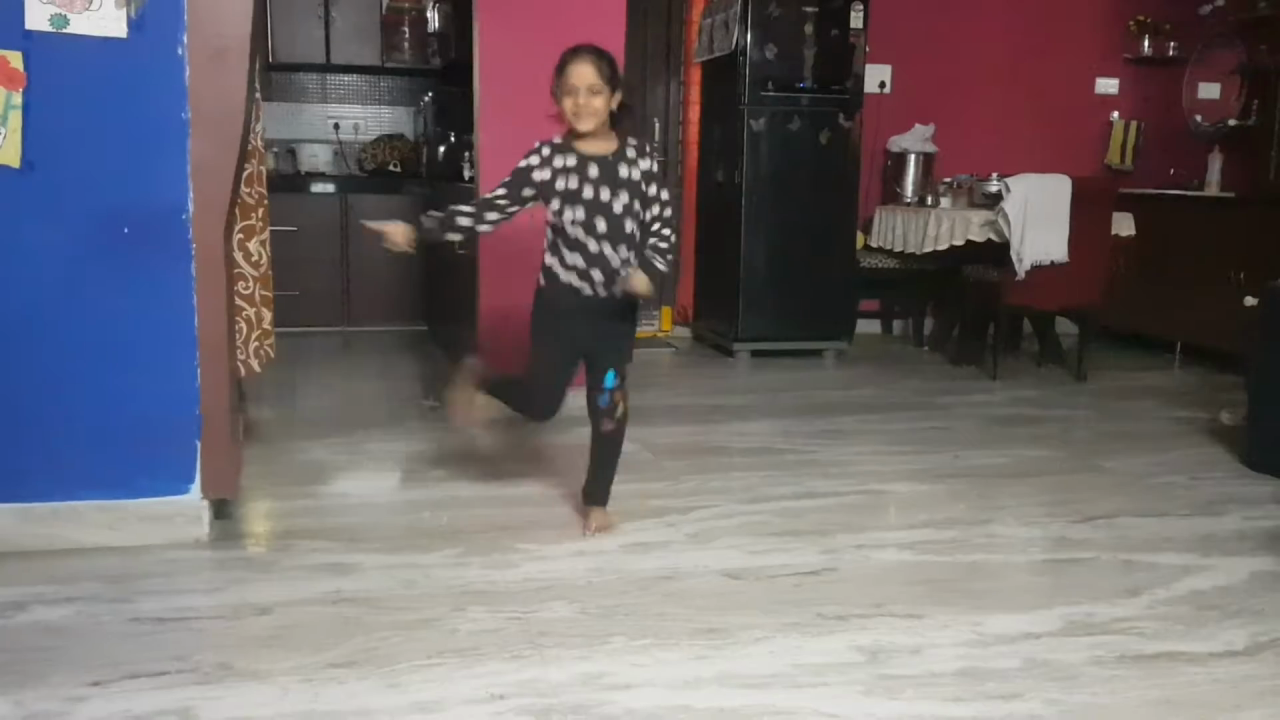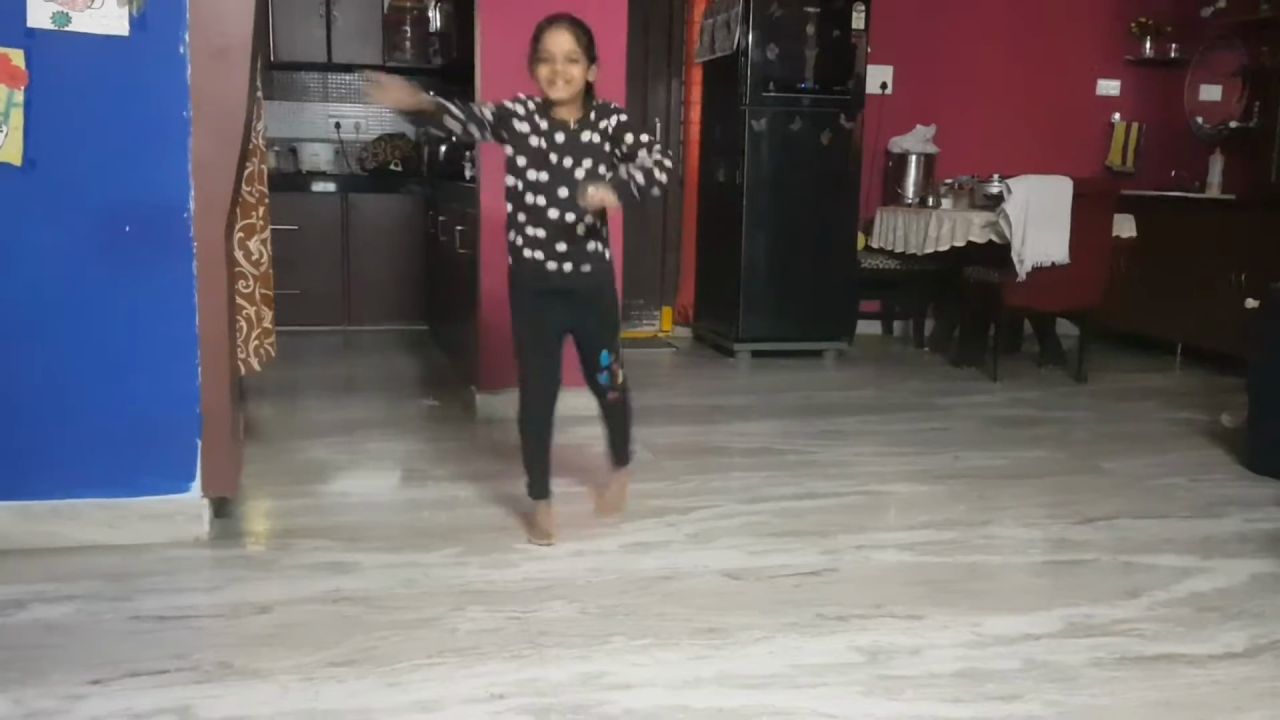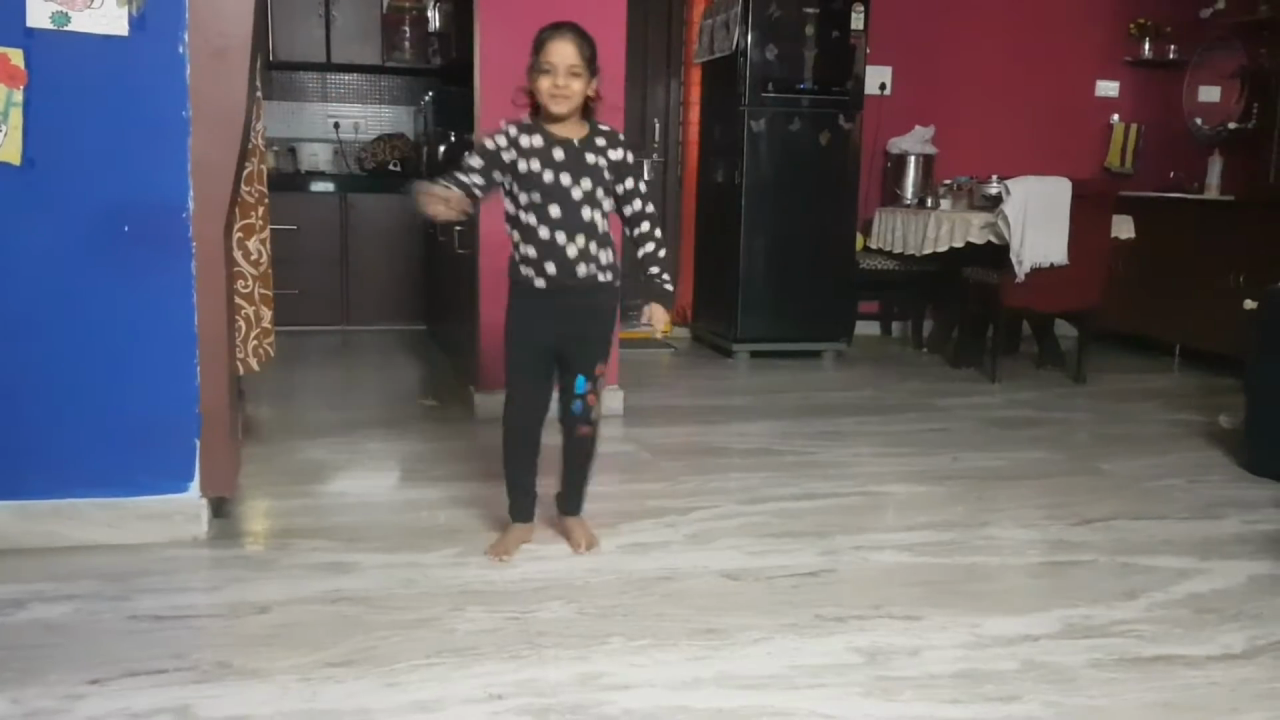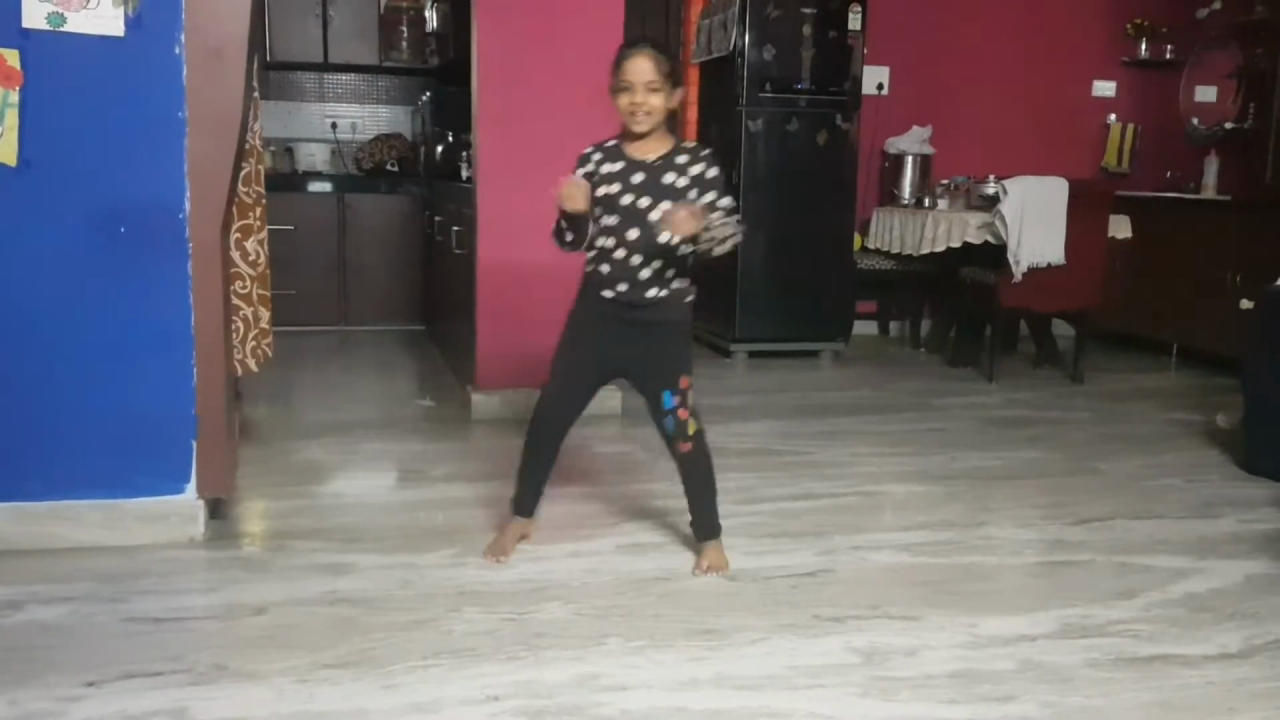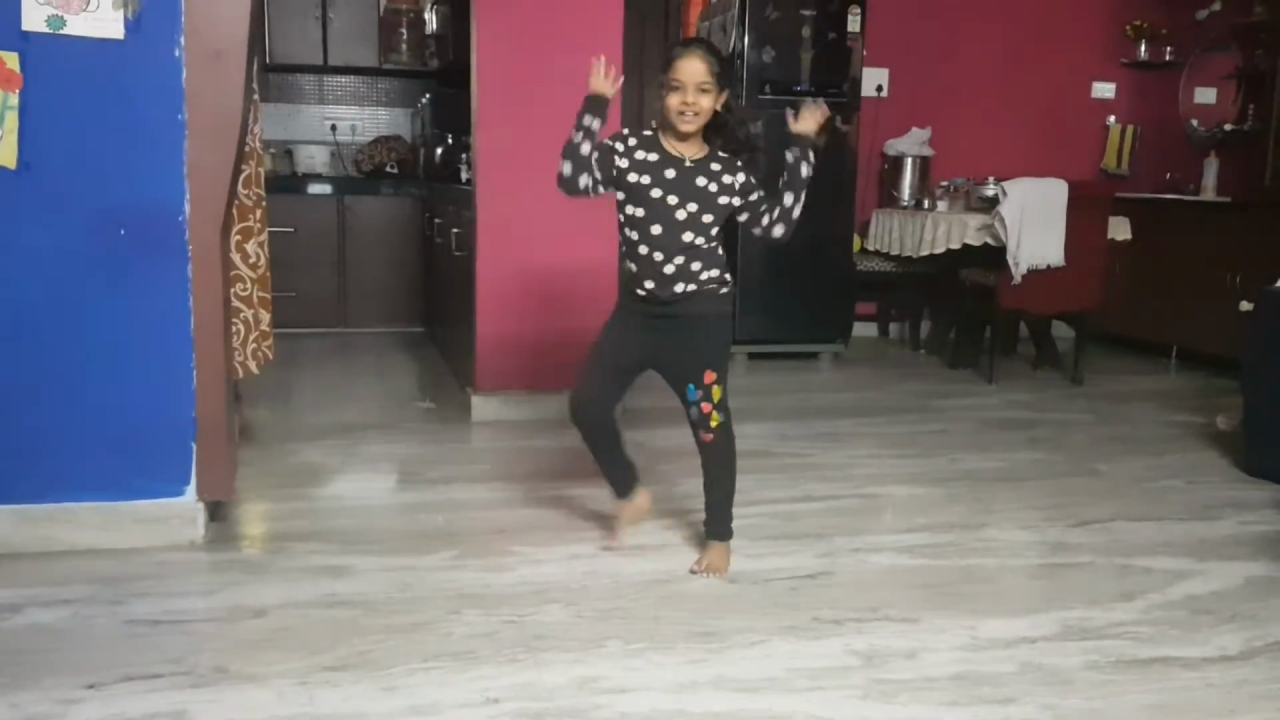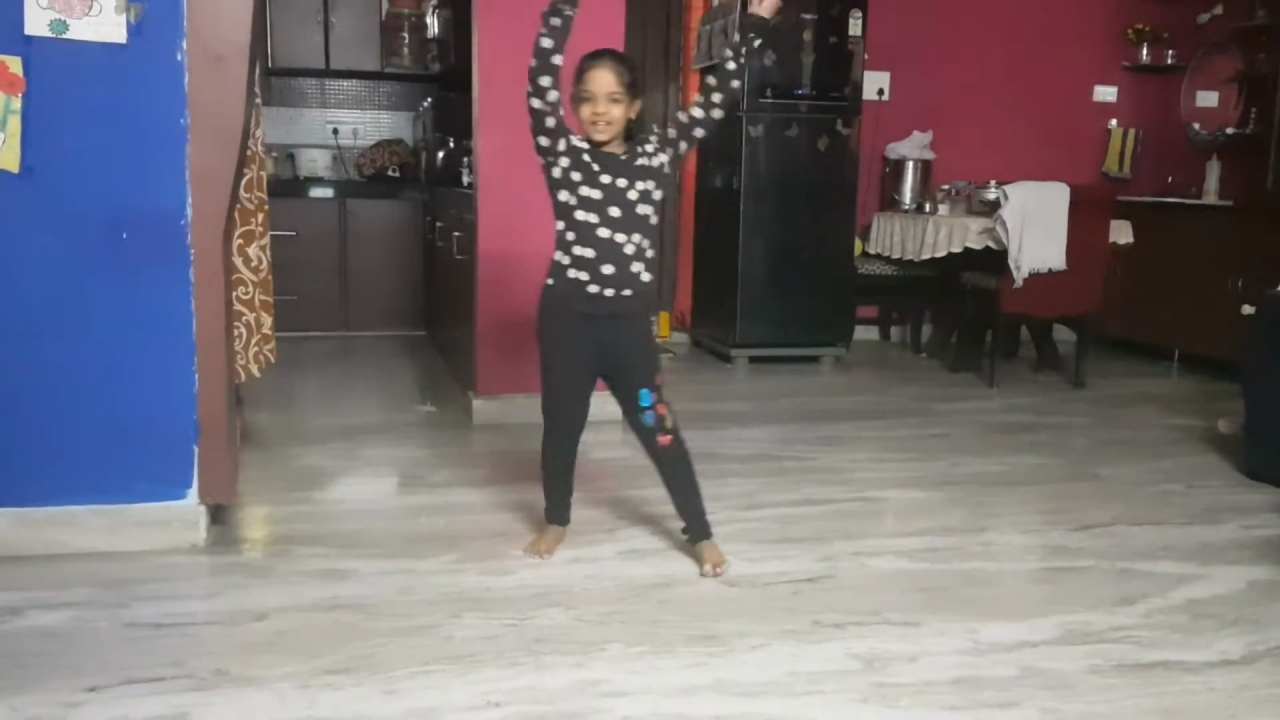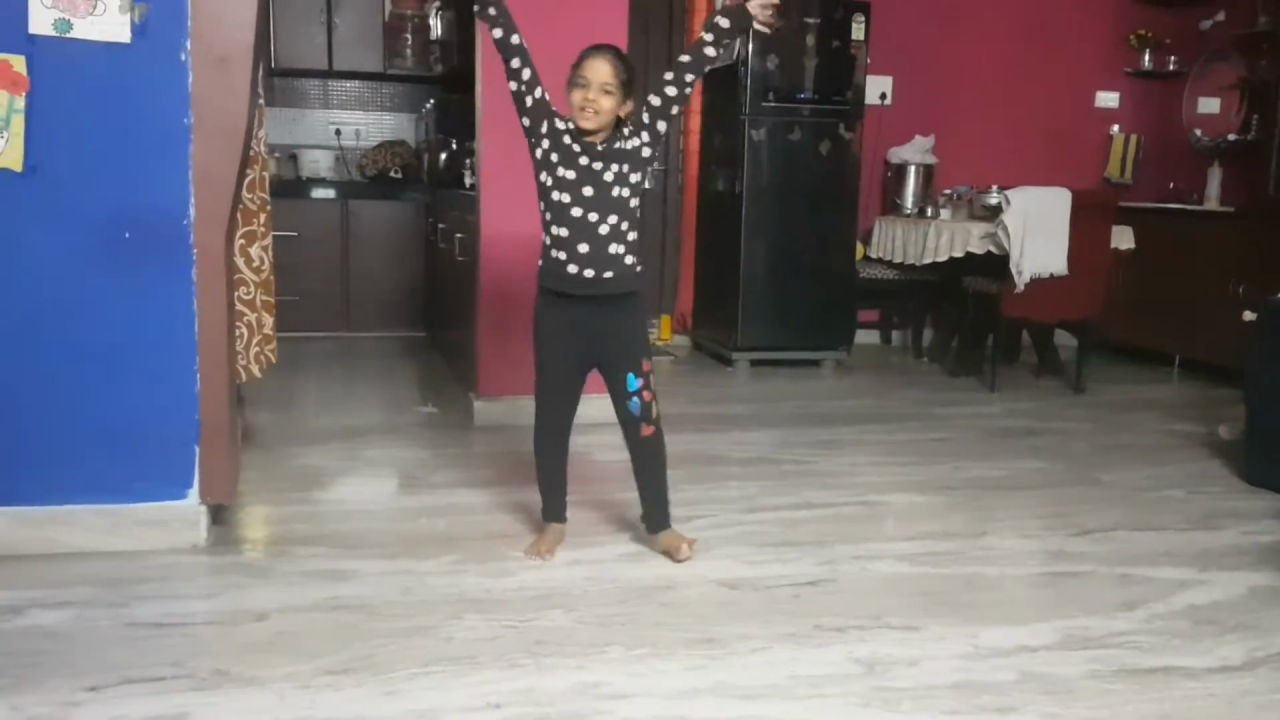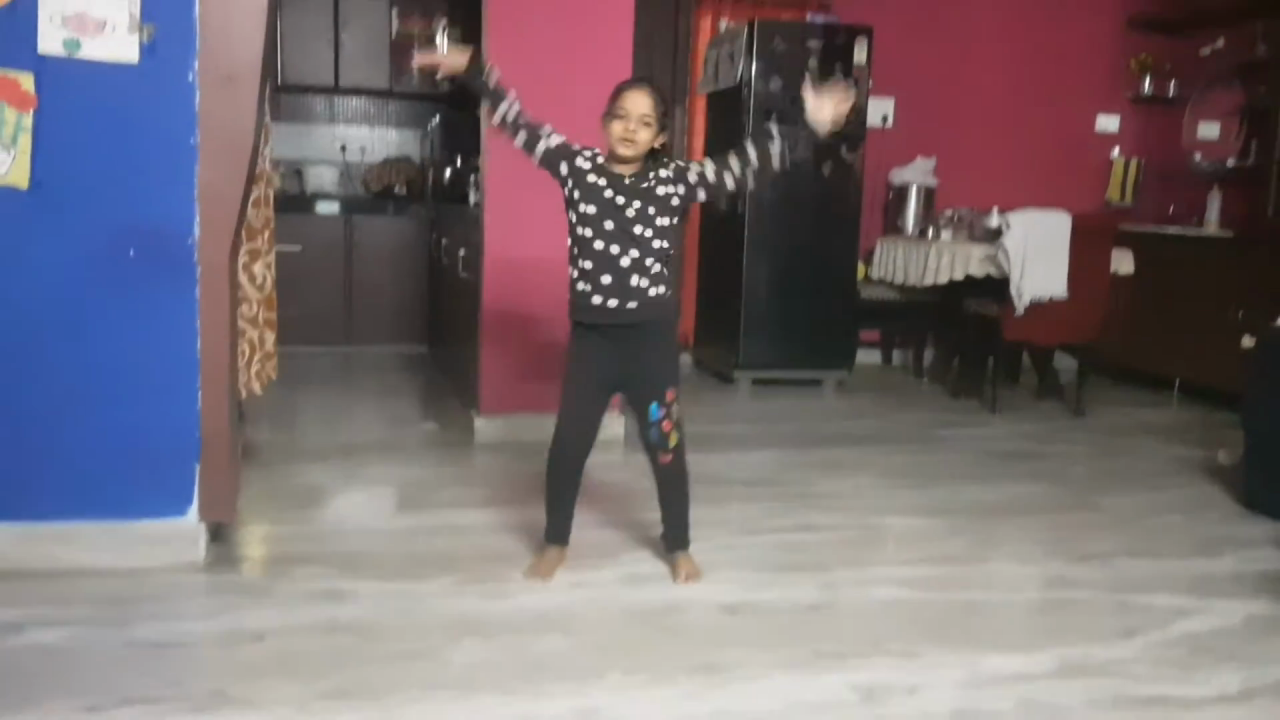
dt=0.4s
person 1, frame 1
left shoulder: (640, 160)
right shoulder: (546, 159)
left elbow: (662, 229)
right elbow: (493, 209)
left wrist: (649, 271)
right wrist: (418, 229)
left hip: (616, 306)
right hip: (561, 299)
left knee: (609, 407)
right knee: (541, 400)
left ankle: (597, 501)
right ankle: (478, 380)
person 1, frame 2
left shoulder: (611, 123)
right shoulder: (515, 116)
left elbow: (657, 164)
right elbow: (458, 114)
left wrist: (614, 190)
right wrist: (412, 99)
left hip: (590, 280)
right hip: (534, 283)
left knee: (607, 382)
right knee: (535, 393)
left ankle: (619, 465)
right ankle: (540, 501)
person 1, frame 3
left shoulder: (612, 147)
right shoulder: (509, 139)
left elbow: (641, 219)
right elbow: (461, 186)
left wrist: (657, 291)
right wrist: (443, 200)
left hip: (592, 302)
right hip: (532, 300)
left knee: (582, 416)
right knee: (523, 415)
left ankle: (569, 511)
right ankle: (521, 519)
person 1, frame 4
left shoulder: (696, 163)
right shoulder: (595, 159)
left elbow: (727, 233)
right elbow: (571, 241)
left wrist: (695, 230)
right wrist: (572, 213)
left hip: (662, 318)
right hip: (598, 313)
left knee: (681, 430)
right knee: (551, 416)
left ankle: (710, 534)
right ankle: (521, 517)
person 1, frame 5
left shoulder: (728, 172)
right shoulder: (630, 149)
left elbow: (775, 223)
right elbow: (574, 178)
left wrist: (802, 148)
right wrist: (597, 104)
left hip: (699, 316)
right hip: (636, 308)
left knee: (711, 426)
right knee: (588, 400)
left ankle: (718, 535)
right ankle: (630, 494)
person 1, frame 6
left shoulder: (656, 155)
right shoulder: (560, 152)
left elbow: (709, 103)
right elbow: (544, 76)
left hip: (628, 318)
right hip: (566, 315)
left knee: (658, 428)
right knee: (561, 424)
left ankle: (700, 533)
right ankle: (555, 520)
person 1, frame 7
left shoulder: (640, 140)
right shoulder: (547, 134)
left elbow: (684, 74)
right elbow: (519, 63)
left hip: (620, 307)
right hip: (559, 305)
left knee: (642, 419)
right knee: (552, 417)
left ankle: (660, 524)
right ankle: (553, 521)
person 1, frame 8
left shoulder: (676, 179)
right shoulder: (579, 163)
left elbow: (747, 164)
right elbow: (518, 124)
left wrist: (806, 120)
right wrist: (472, 67)
left hip: (653, 335)
right hip: (592, 335)
left knee: (666, 444)
right knee: (570, 441)
left ankle: (678, 545)
right ankle: (555, 542)
